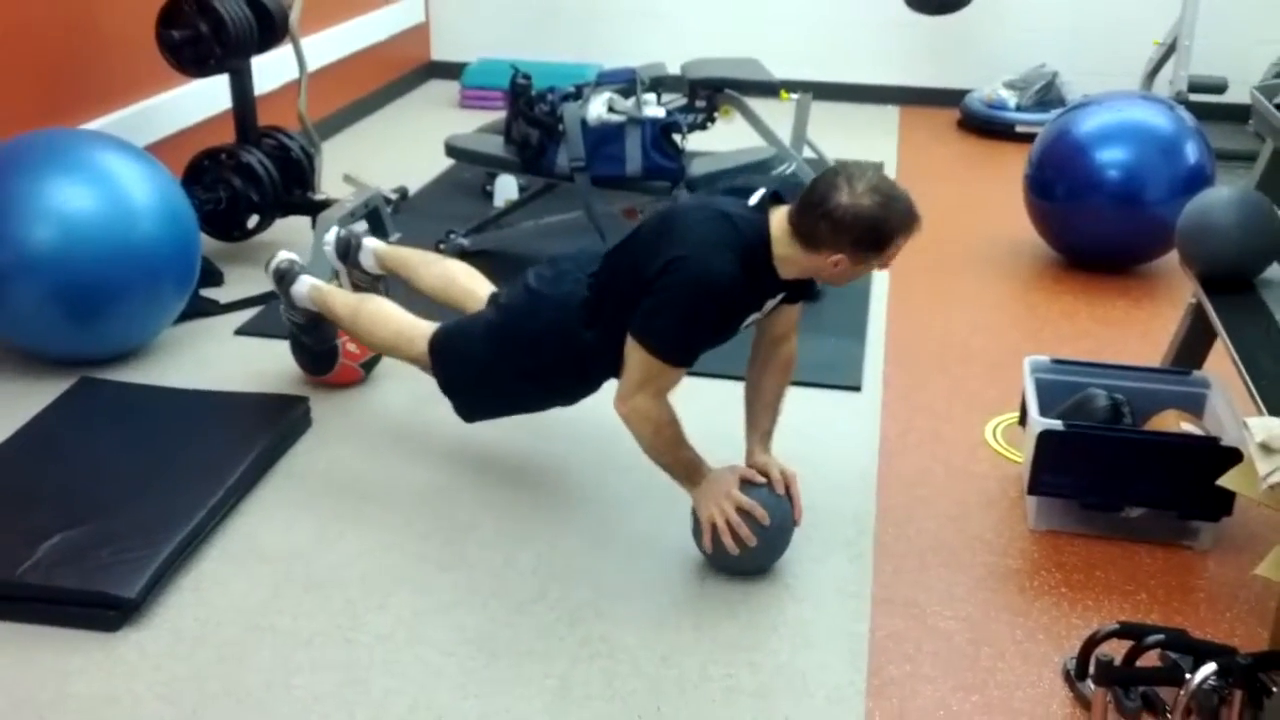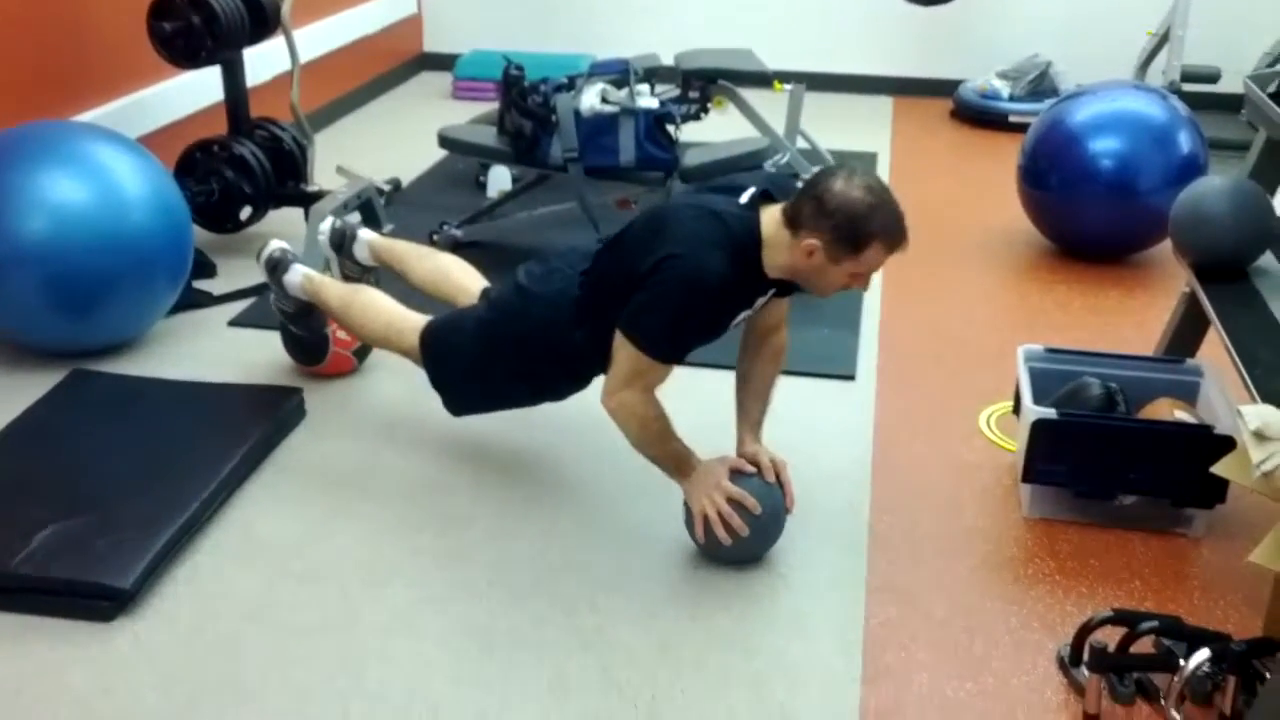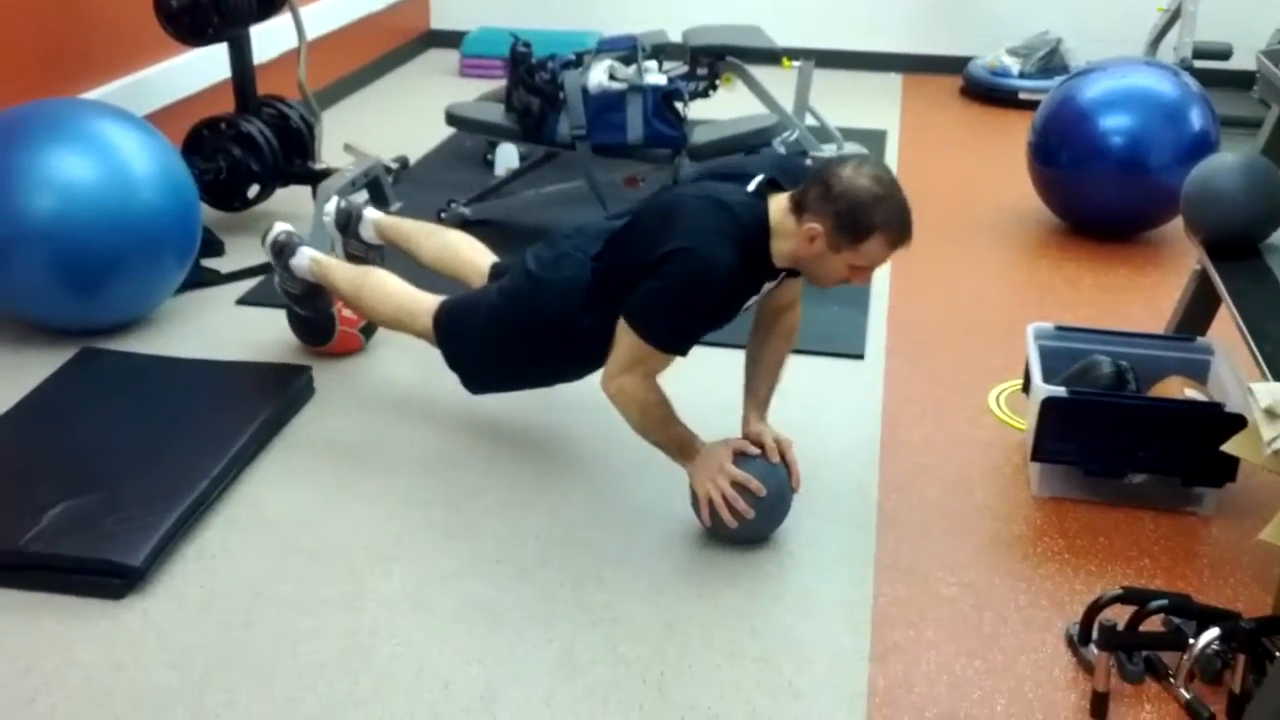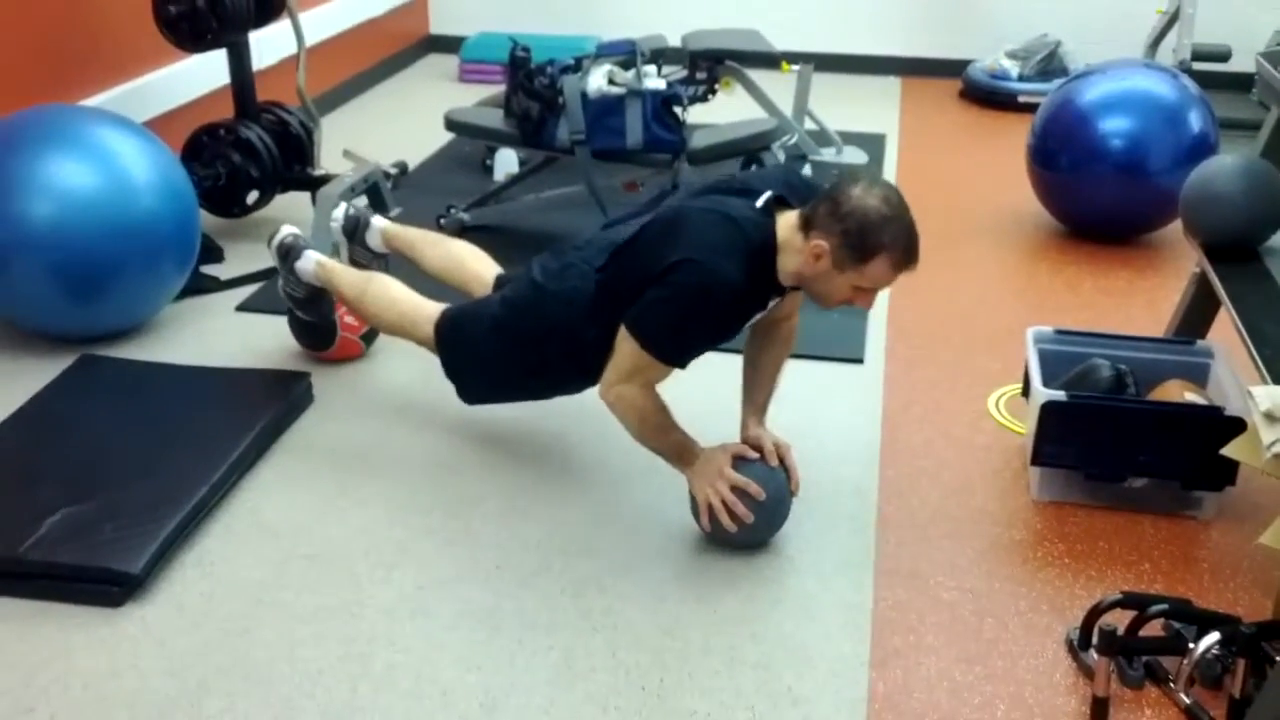
dt=0.3s
person 1, frame 1
left shoulder: (797, 224)
right shoulder: (706, 272)
left elbow: (775, 341)
right elbow: (638, 399)
left wrist: (760, 450)
right wrist: (701, 484)
left hip: (594, 292)
right hip: (551, 338)
left knee: (485, 302)
right knee: (427, 345)
left ankle: (365, 251)
right ankle: (305, 288)
person 1, frame 2
left shoulder: (786, 217)
right shoulder: (696, 270)
left elbow: (766, 335)
right elbow: (624, 394)
left wrist: (751, 439)
right wrist: (692, 475)
left hip: (585, 288)
right hip: (542, 335)
left knee: (477, 295)
right knee: (418, 337)
left ankle: (360, 244)
right ankle: (297, 278)
person 1, frame 3
left shoulder: (798, 194)
right shoulder: (703, 262)
left elbow: (778, 310)
right elbow: (624, 378)
left wrist: (756, 418)
right wrist: (696, 458)
left hip: (599, 262)
right hip: (553, 317)
left knee: (485, 273)
right knee: (429, 315)
left ankle: (364, 223)
right ankle: (303, 260)
person 1, frame 4
left shoulder: (801, 208)
right shoulder: (709, 275)
left elbow: (776, 318)
right elbow: (622, 386)
left wrist: (754, 421)
right wrist: (694, 463)
left hip: (601, 270)
right hip: (556, 326)
left knee: (490, 283)
right knee: (431, 324)
left ankle: (372, 230)
right ankle: (307, 263)
